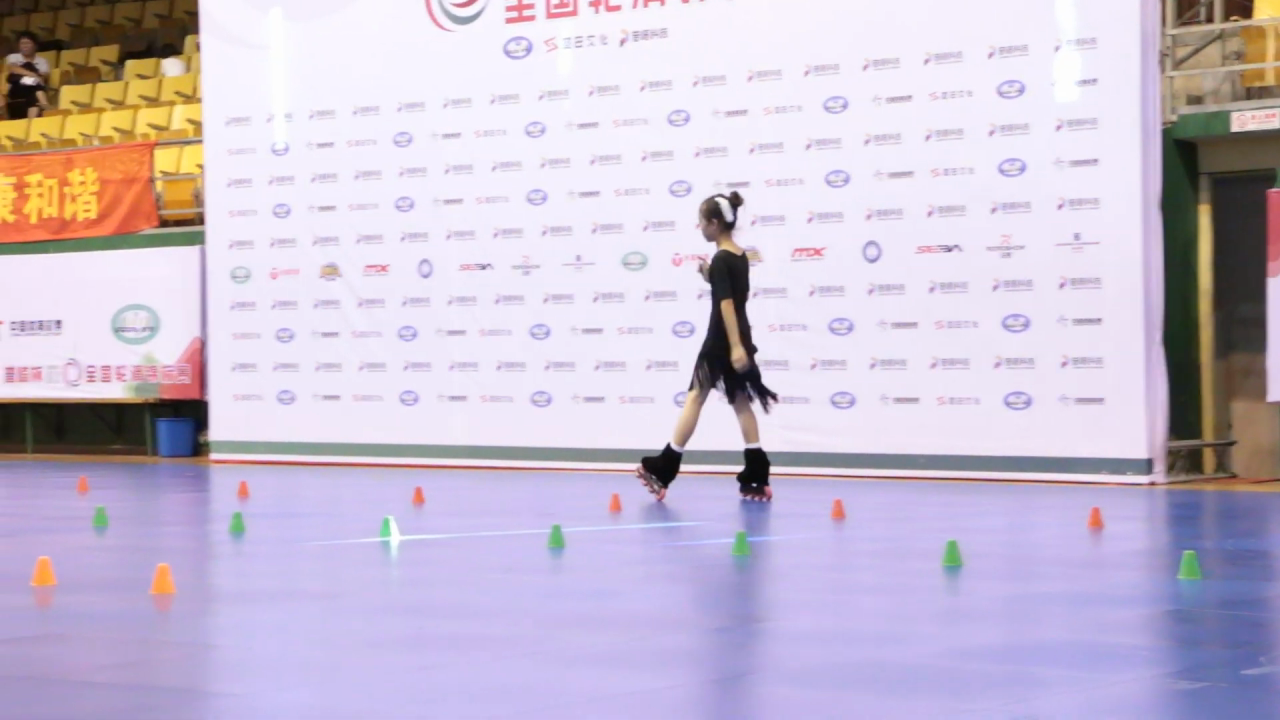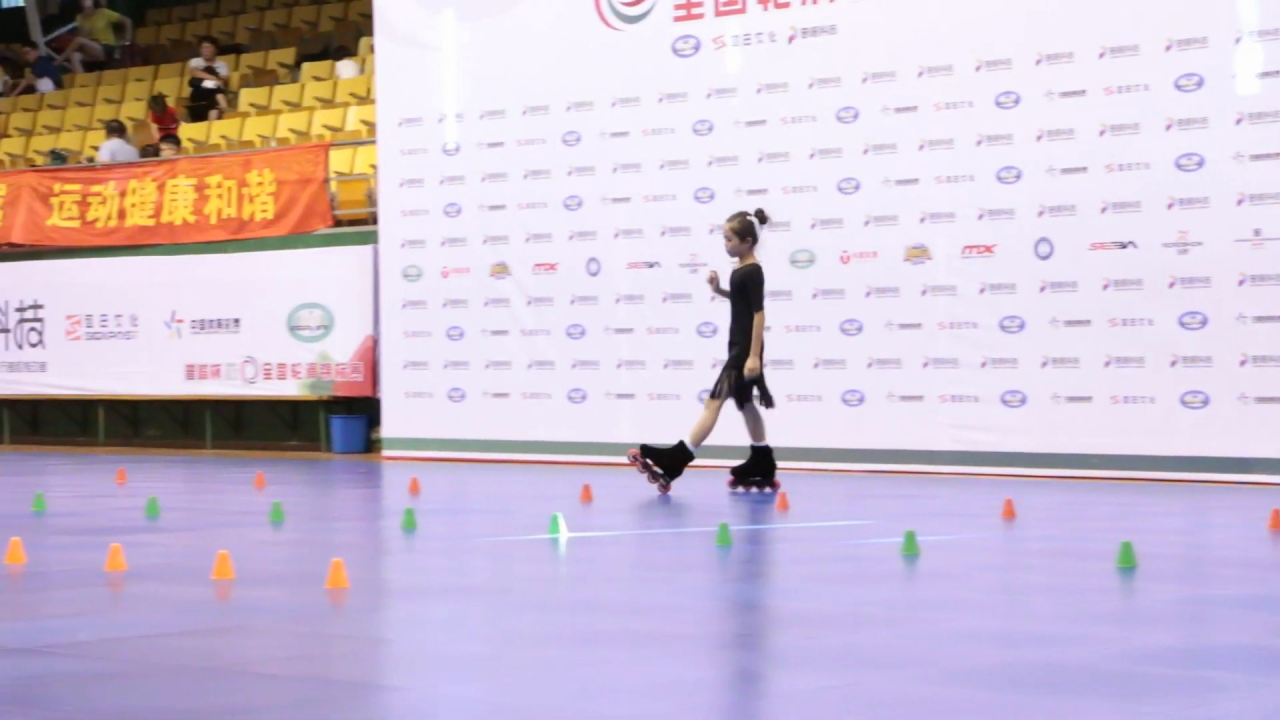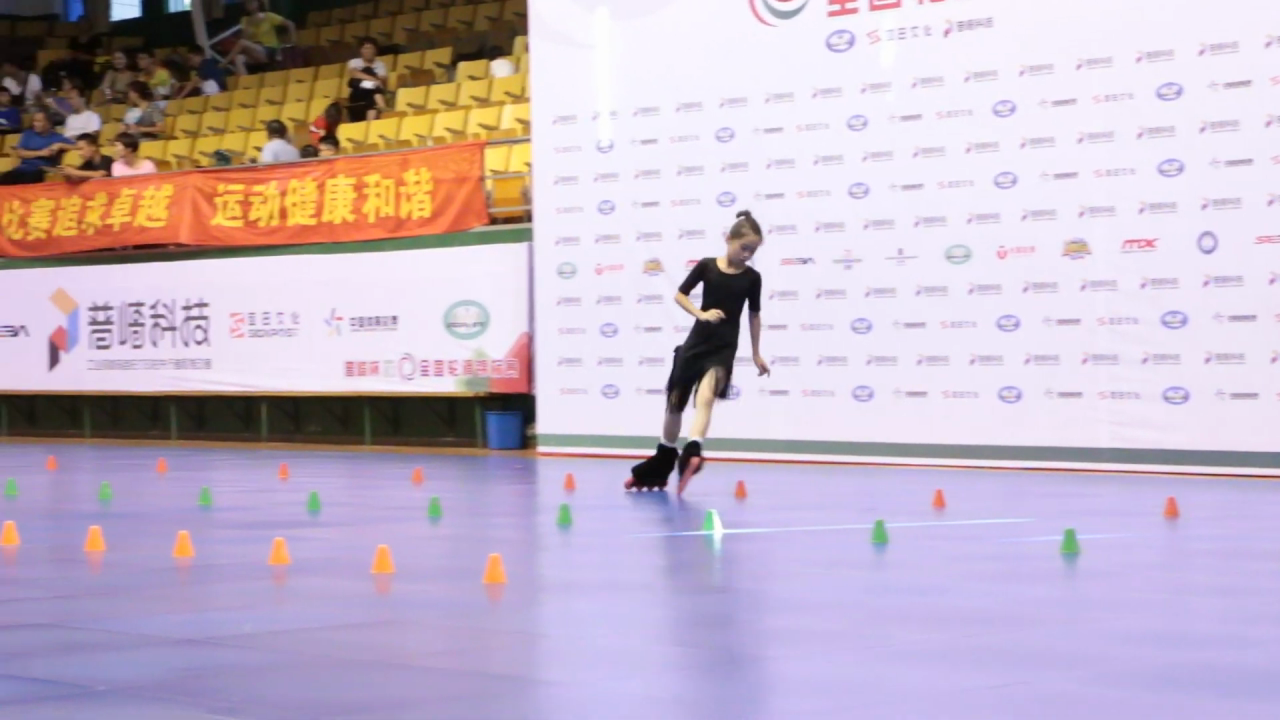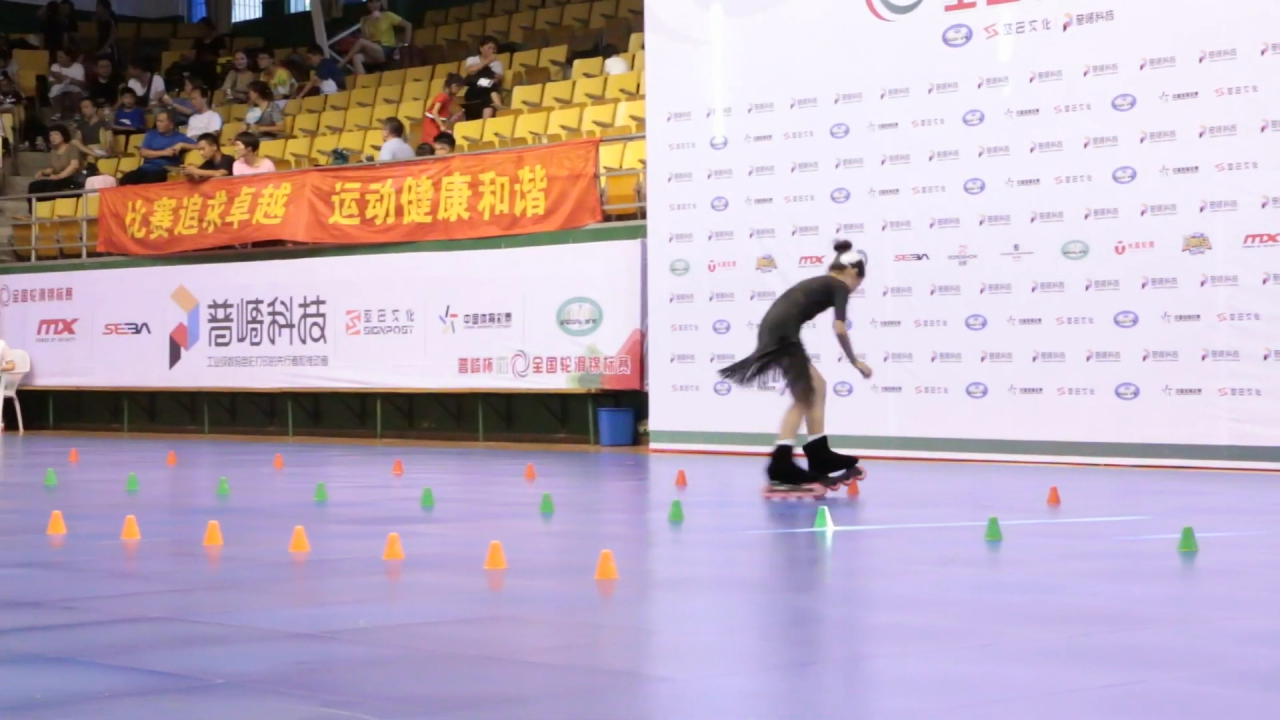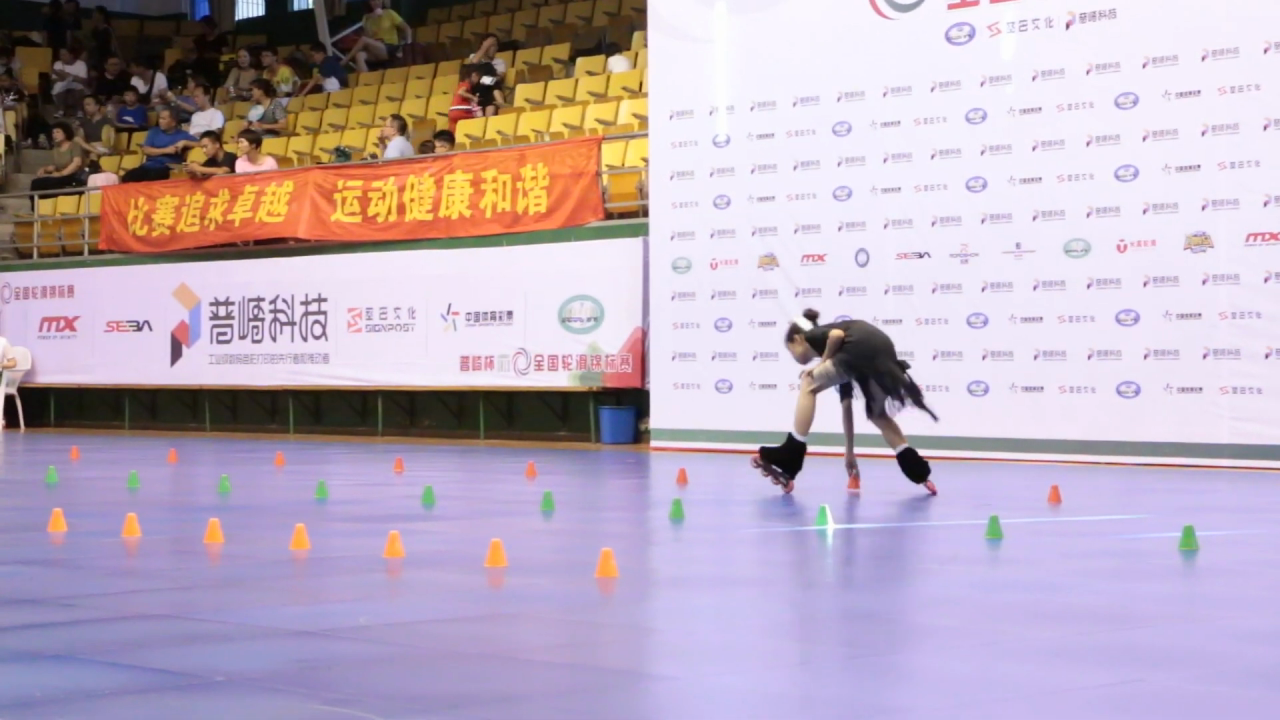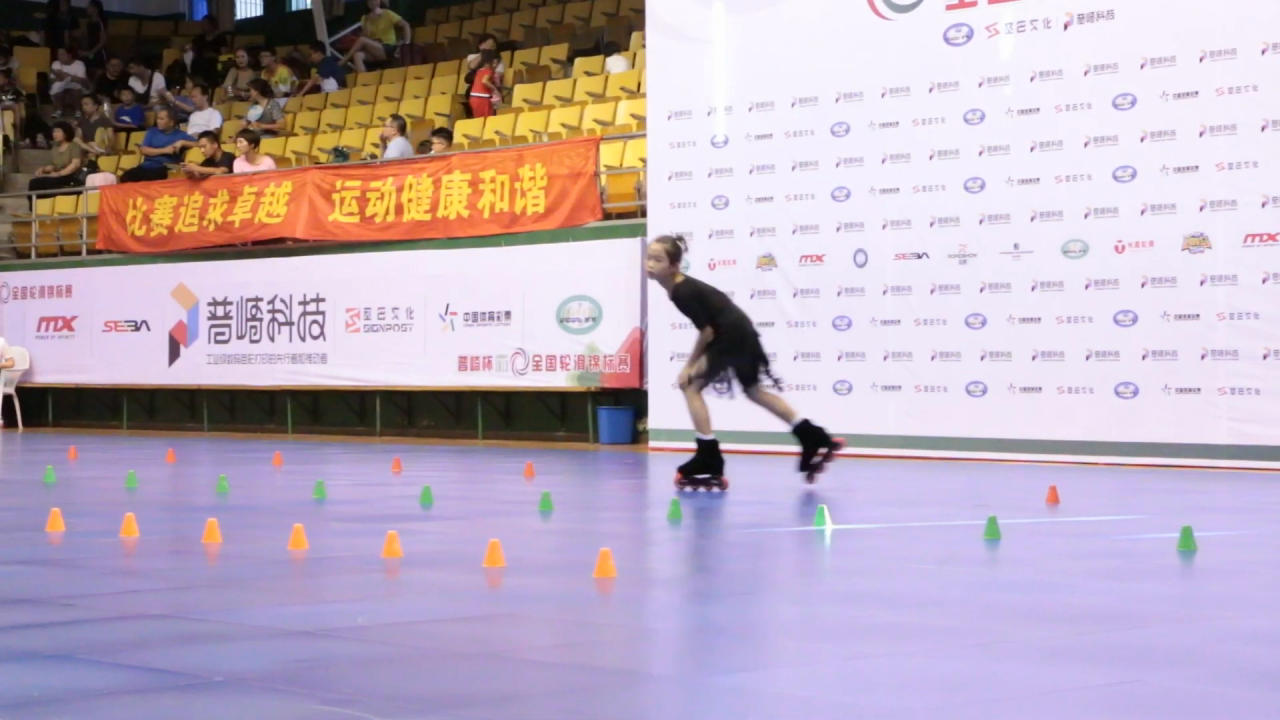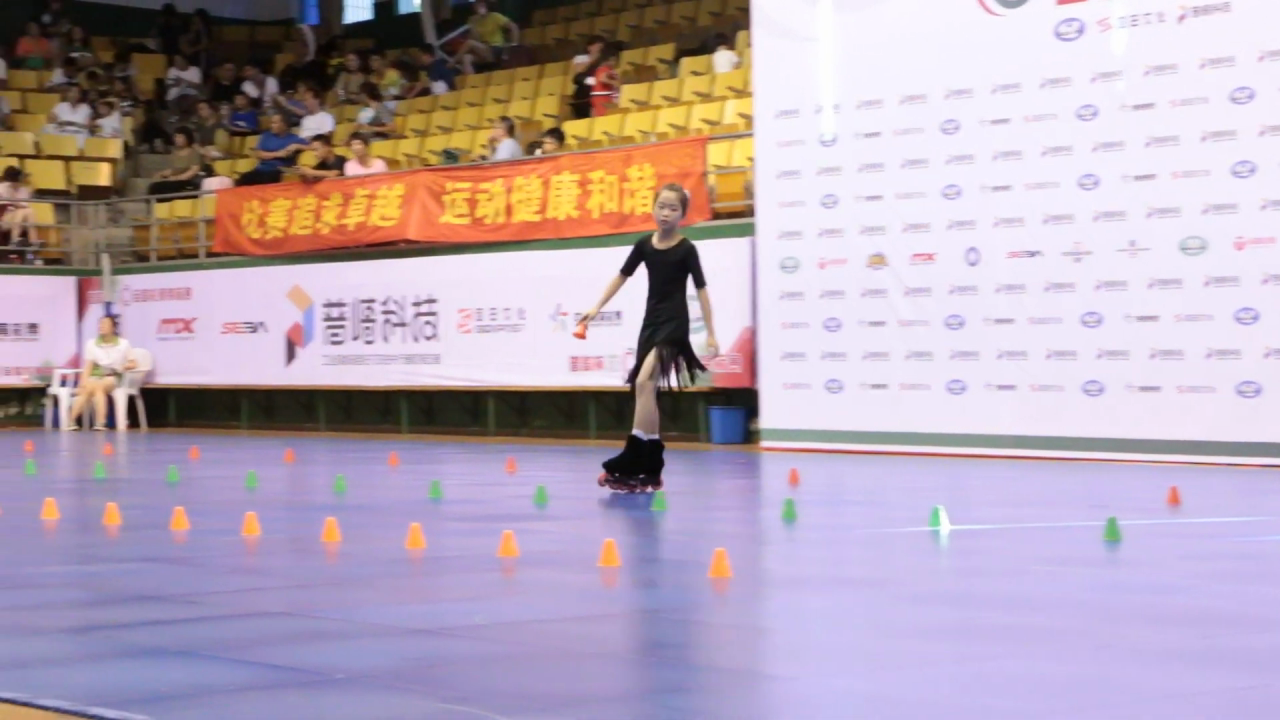
dt=0.5s
person 1, frame 1
left shoulder: (721, 260)
right shoulder: (741, 256)
left elbow: (727, 303)
left wrist: (736, 345)
left hip: (722, 340)
right hip: (740, 338)
left knee: (695, 398)
right knee: (741, 402)
left ankle: (663, 469)
right ankle: (756, 478)
person 1, frame 2
left shoulder: (752, 272)
right shoulder: (742, 269)
left elbow: (759, 313)
left wrist: (754, 356)
right wrist: (718, 290)
left hip: (744, 348)
right hip: (740, 347)
left knee: (714, 403)
right knee: (745, 404)
left ankle: (671, 463)
right ankle: (762, 469)
person 1, frame 3
left shoulder: (752, 278)
right shoulder: (707, 266)
left elbow: (754, 316)
right elbow: (679, 295)
left wrist: (756, 353)
right wrist: (701, 314)
left hip: (724, 348)
right hip: (697, 342)
left knee: (705, 396)
right knee: (675, 401)
left ankle: (691, 455)
right ankle: (658, 467)
person 1, frame 4
left shoulder: (818, 283)
right shoulder: (839, 287)
right elbow: (840, 329)
right wrist: (855, 362)
left hip: (772, 330)
right hip: (783, 332)
left knee: (816, 387)
right knee: (806, 395)
left ankle: (821, 462)
right ankle: (782, 470)
person 1, frame 5
left shoulder: (812, 336)
left elbow: (837, 334)
right elbow: (846, 405)
left wrist: (823, 362)
right wrist: (849, 452)
left hip: (860, 349)
right hip: (883, 350)
left knee: (809, 387)
right knee: (878, 416)
left ankle: (788, 460)
right ankle: (918, 471)
person 1, frame 6
left shoulder: (681, 292)
right shoulder: (679, 285)
left elbow: (707, 332)
left wrist: (690, 367)
left hip: (733, 336)
right hip: (738, 332)
left knee: (691, 385)
right knee: (756, 392)
left ankle: (709, 462)
right ankle: (815, 441)
person 1, frame 7
left shoulder: (686, 249)
right shoulder: (644, 244)
left elbow: (701, 289)
right elbow: (622, 276)
left wrist: (710, 332)
right wrist: (597, 308)
left hip: (673, 323)
right hip: (651, 323)
left knee: (645, 382)
right knee: (645, 387)
left ankle: (634, 460)
right ankle: (649, 463)
